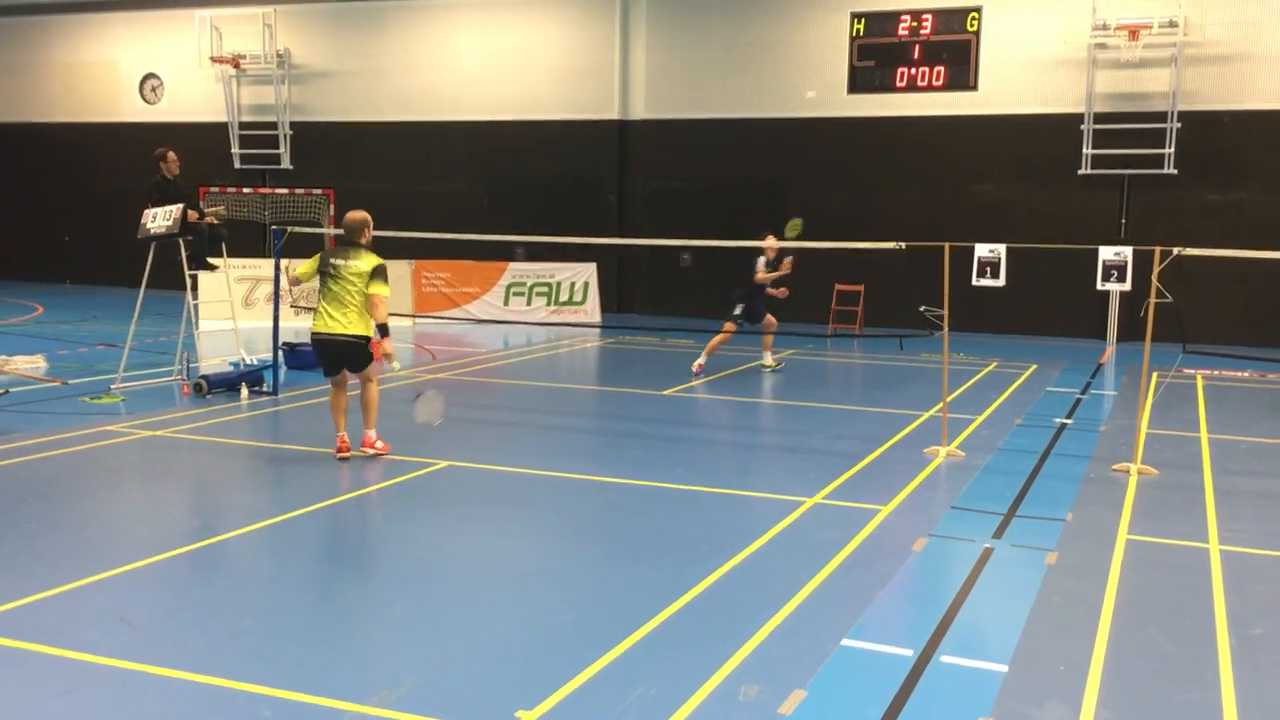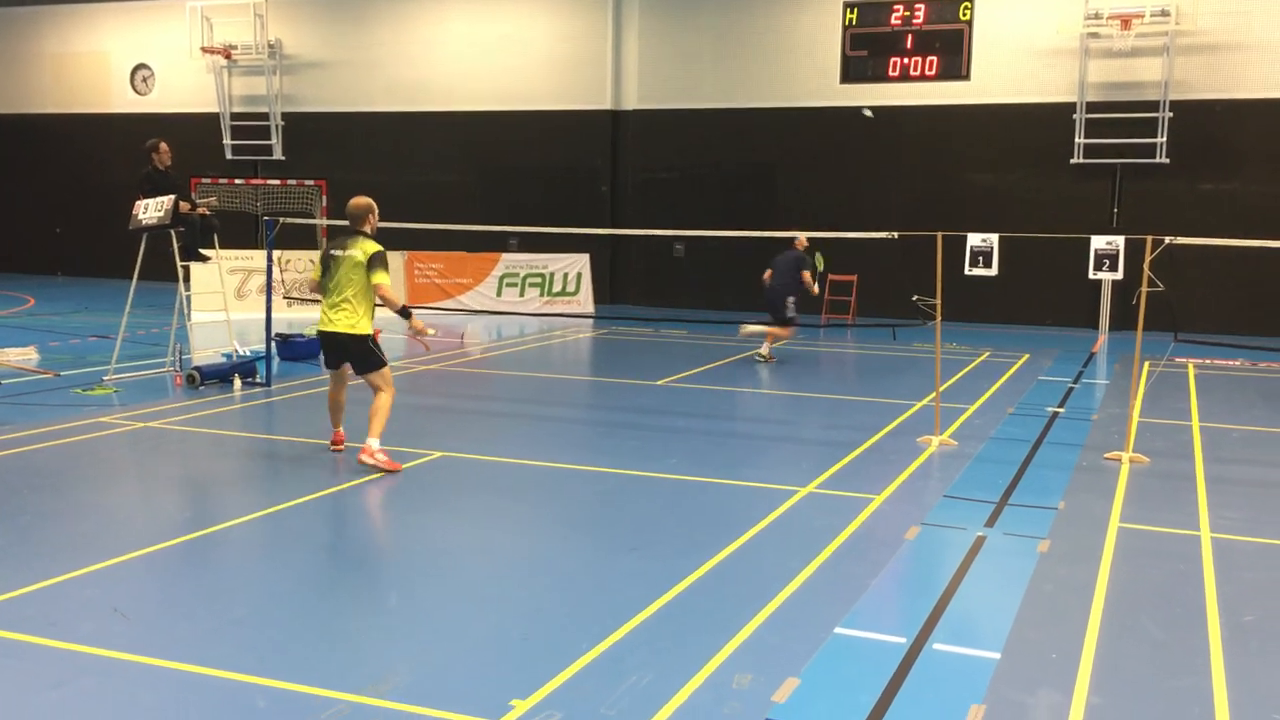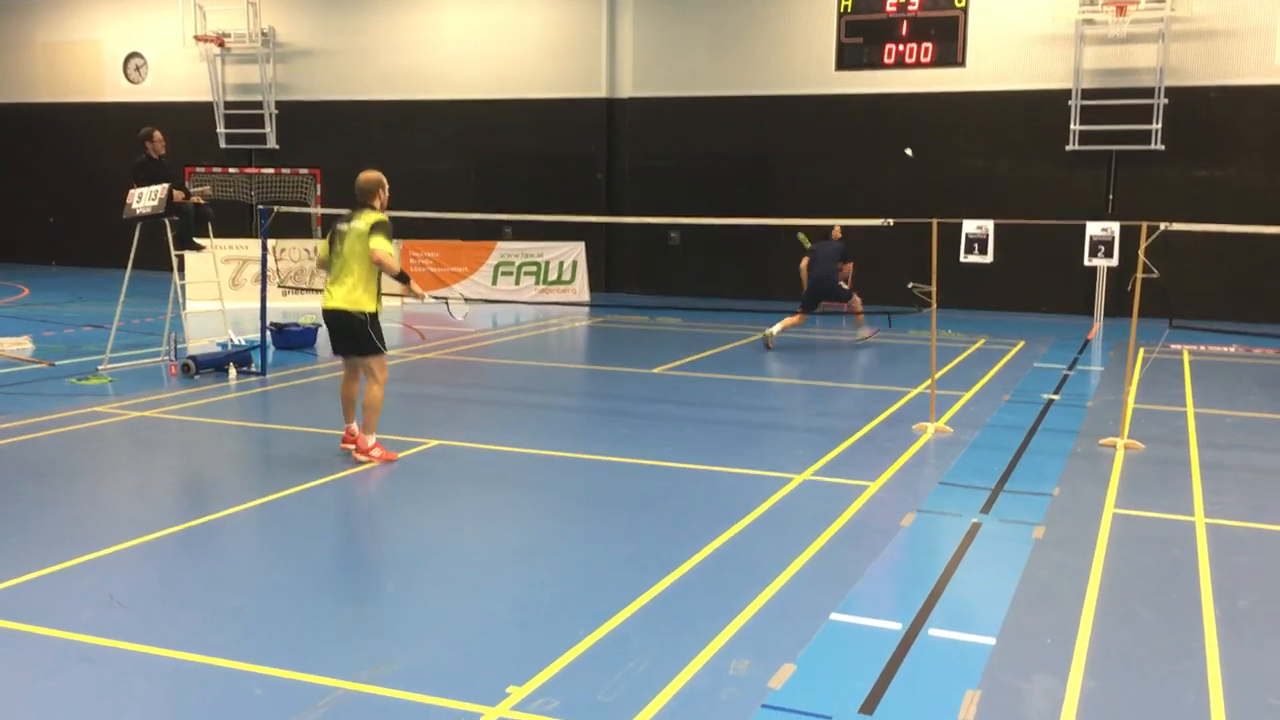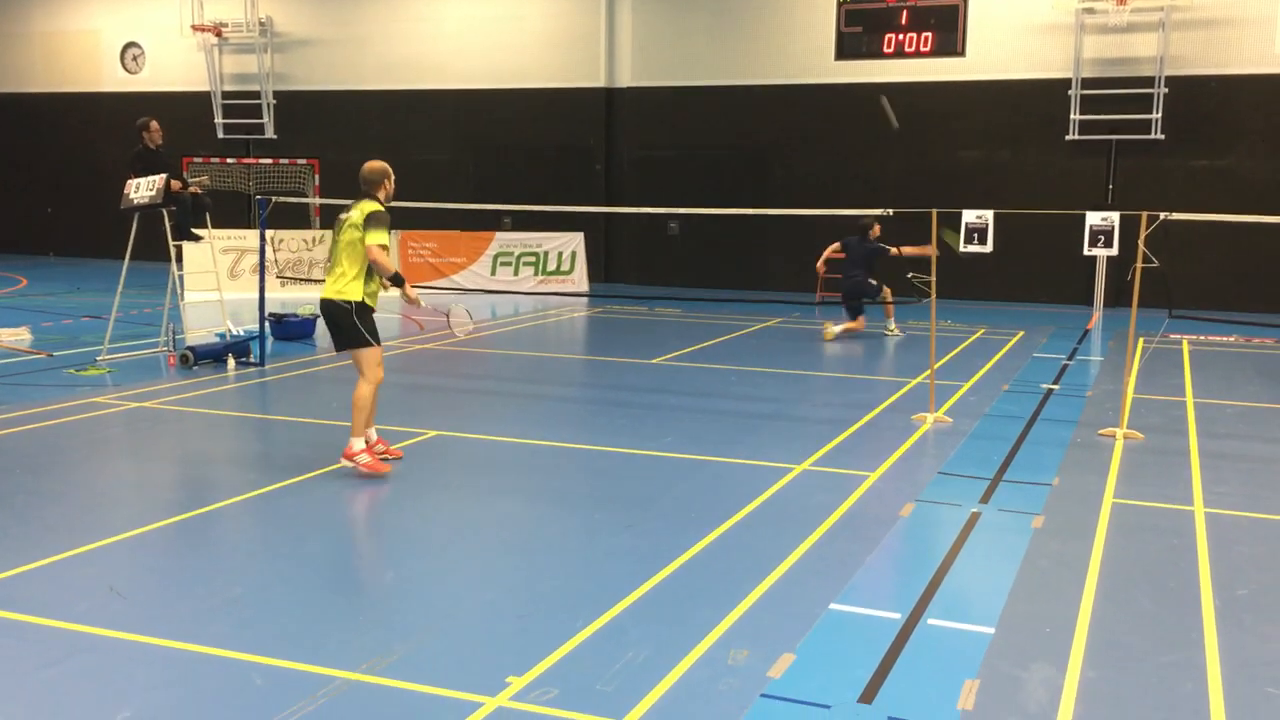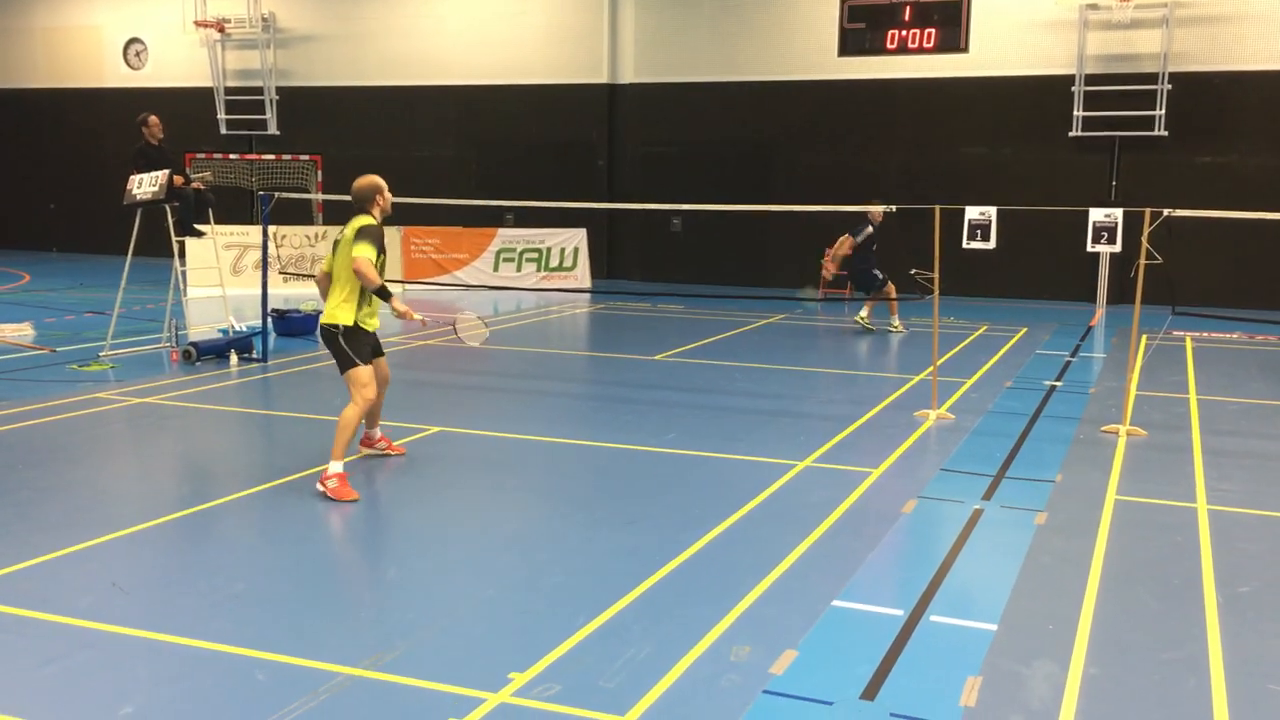
dt=0.2s
person 1, frame 1
left shoulder: (326, 256)
right shoulder: (375, 264)
left elbow: (294, 278)
right elbow: (377, 302)
right wrist: (385, 337)
left hip: (320, 335)
right hip: (353, 338)
left knee: (338, 385)
right knee: (368, 381)
left ankle: (342, 441)
right ankle: (371, 437)
person 1, frame 2
left shoulder: (331, 248)
right shoulder: (373, 250)
left elbow: (313, 285)
right elbow: (382, 291)
right wrist: (409, 317)
left hip: (327, 330)
right hip: (356, 333)
left knee: (337, 382)
right knee: (385, 389)
left ankle: (337, 435)
right ankle: (371, 450)
person 1, frame 3
left shoulder: (342, 223)
right shoulder: (378, 222)
left elbow: (322, 261)
right elbow: (381, 257)
right wrist: (408, 281)
left hip: (332, 308)
right hip: (358, 310)
left knee: (352, 372)
right knee: (377, 378)
left ankle: (350, 433)
right ankle: (365, 445)
person 1, frame 4
left shoulder: (350, 212)
right shoulder: (376, 213)
left elbow: (336, 255)
right elbow: (375, 253)
right wrist: (402, 284)
left hip: (335, 301)
right hip: (350, 303)
left knee: (374, 372)
right knee: (372, 375)
left ankle: (369, 442)
right ankle: (357, 449)
person 1, frame 5
left shoulder: (350, 230)
right shoulder: (369, 228)
left elbow: (323, 277)
right elbow: (362, 266)
right wrist: (392, 299)
left hip: (353, 324)
right hip: (344, 327)
left knee: (381, 381)
right knee: (365, 395)
left ankle: (372, 436)
right ankle: (332, 474)
